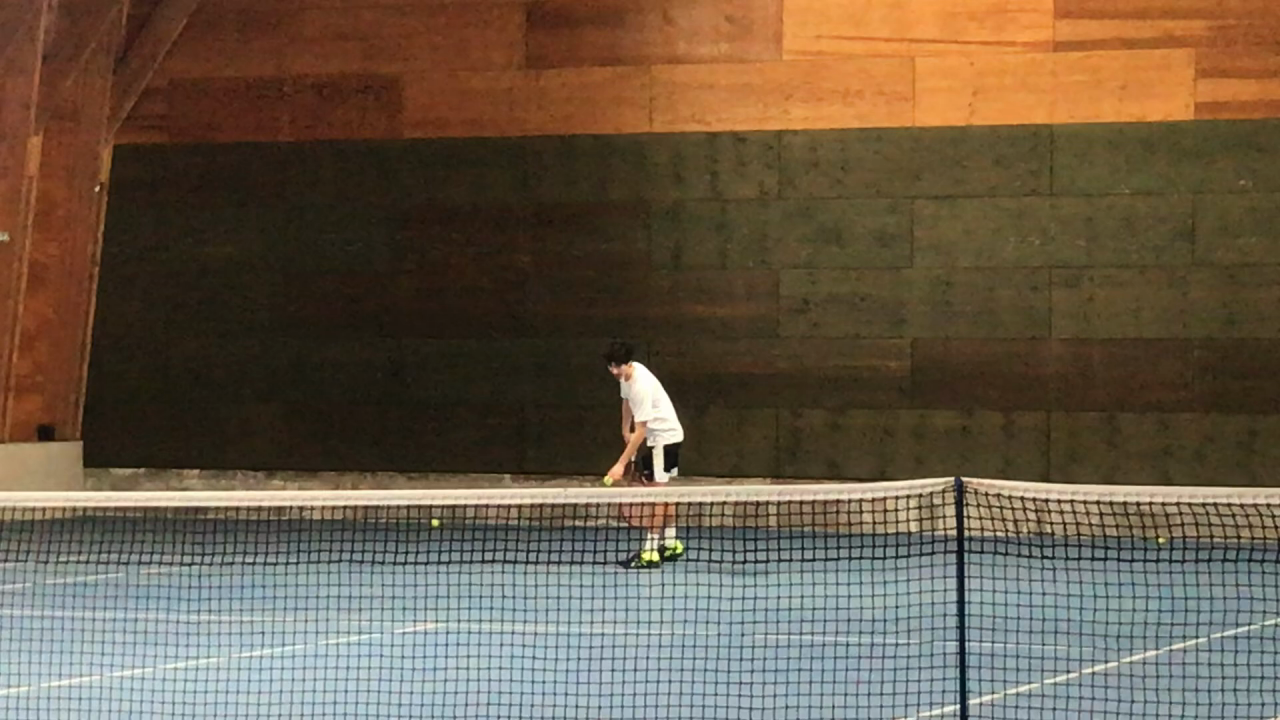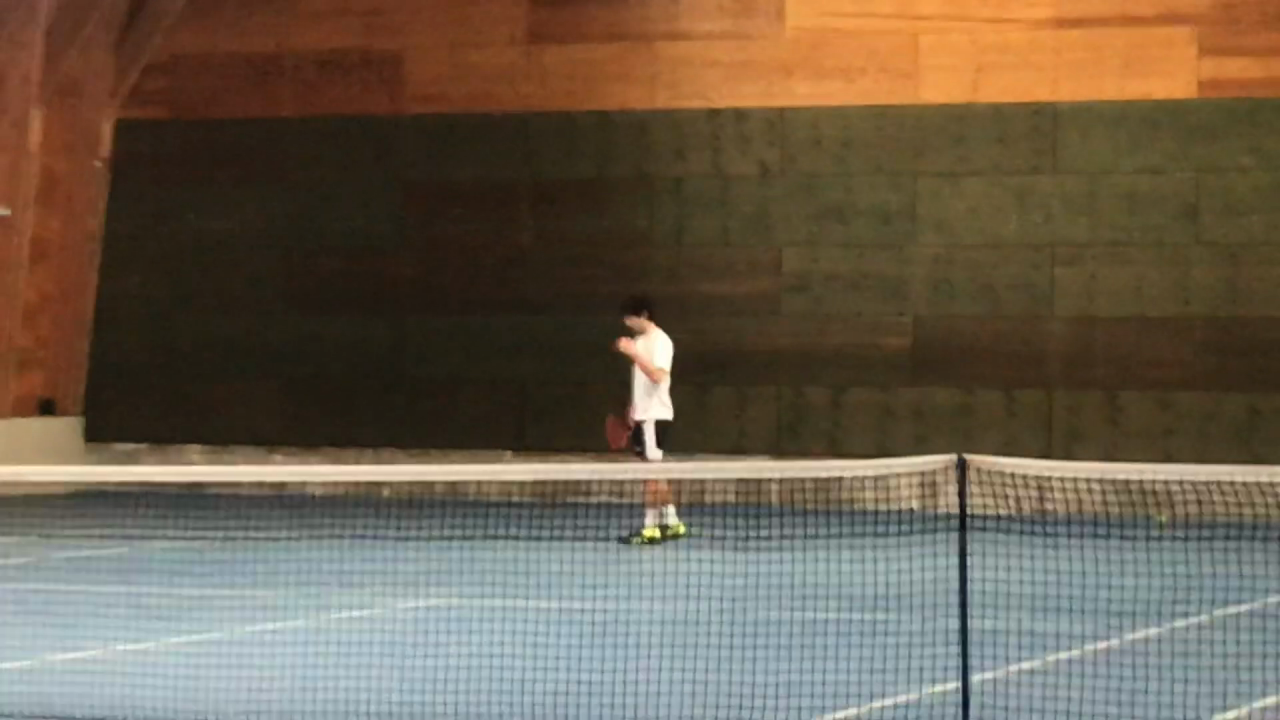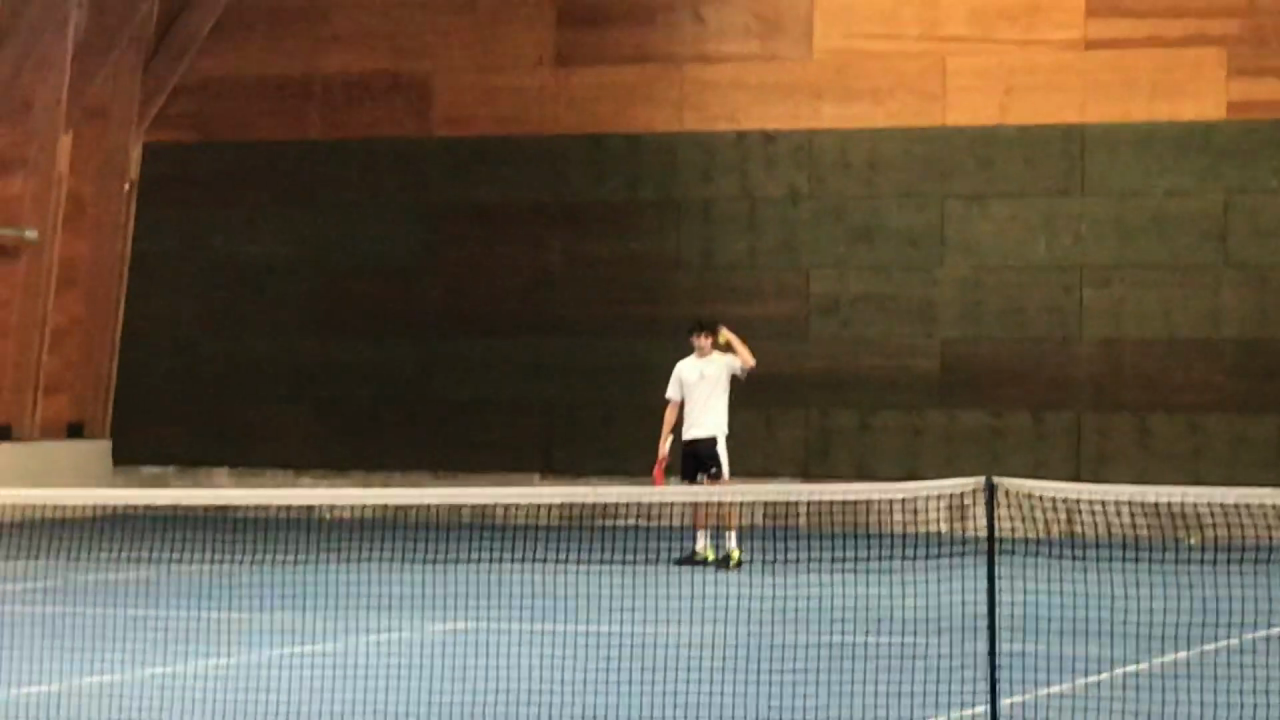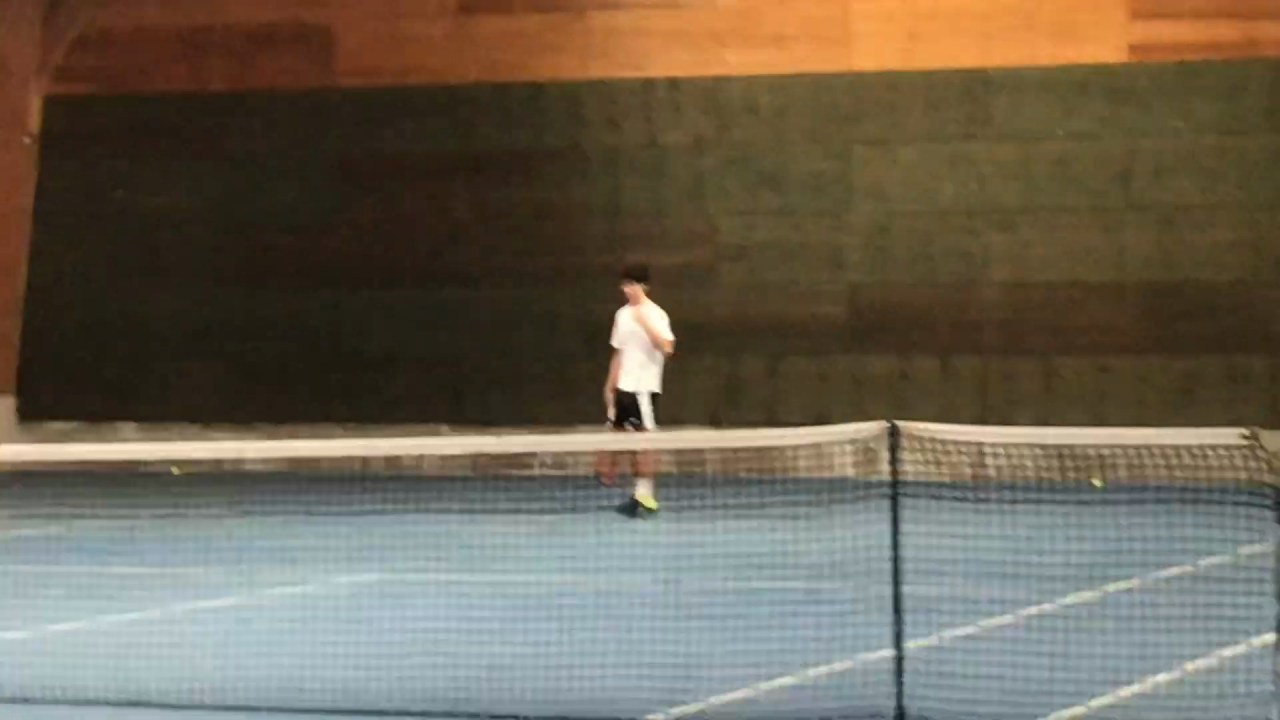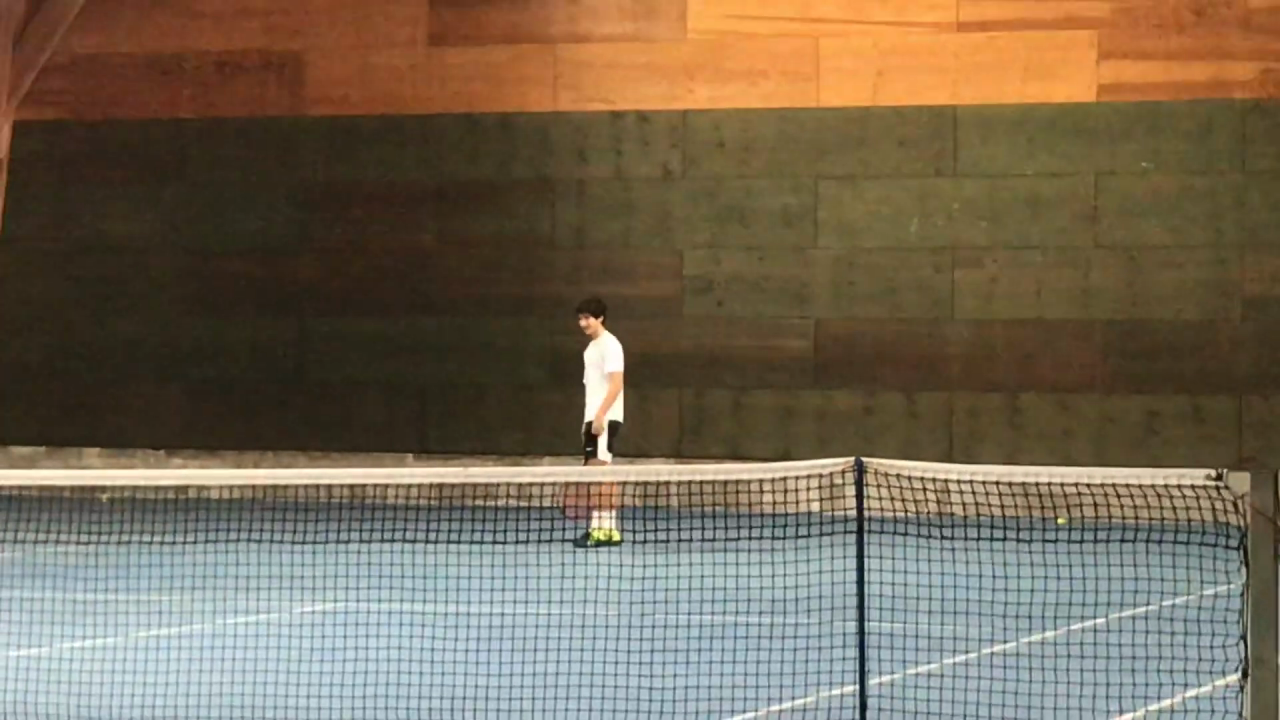
dt=1s
person 1, frame 1
left shoulder: (642, 386)
right shoulder: (627, 374)
left elbow: (640, 431)
right elbow: (627, 402)
left wrist: (621, 464)
right wrist: (626, 431)
left hip: (665, 437)
right hip: (664, 436)
left ankle: (650, 551)
right ankle: (671, 544)
person 1, frame 2
left shoulder: (660, 341)
right shoulder: (640, 342)
left elbow: (658, 377)
left wrist: (634, 354)
right wrist: (632, 411)
left hip: (655, 414)
right hip: (643, 414)
left ankle: (650, 528)
right ankle: (671, 523)
person 1, frame 3
left shoulder: (724, 361)
right shoulder: (682, 367)
left elbow: (749, 363)
right elbow: (673, 406)
left wrist: (731, 338)
right wrist: (663, 441)
left hip: (714, 435)
right hip: (689, 437)
left ankle: (733, 549)
right ankle: (702, 548)
person 1, frame 4
left shoulder: (655, 314)
right shoulder: (621, 315)
left elbow: (667, 348)
left wrist: (645, 323)
right wrist: (609, 385)
left hip: (644, 387)
right hip: (624, 387)
left ankle: (646, 497)
right ankle: (639, 494)
person 1, frame 5
left shoulder: (610, 344)
right shoulder: (590, 349)
left elbow: (616, 384)
left wrist: (600, 416)
right wrist: (589, 421)
left hip: (606, 418)
right hip: (593, 418)
left knee: (598, 470)
left ankle: (599, 529)
right ankle: (610, 528)
